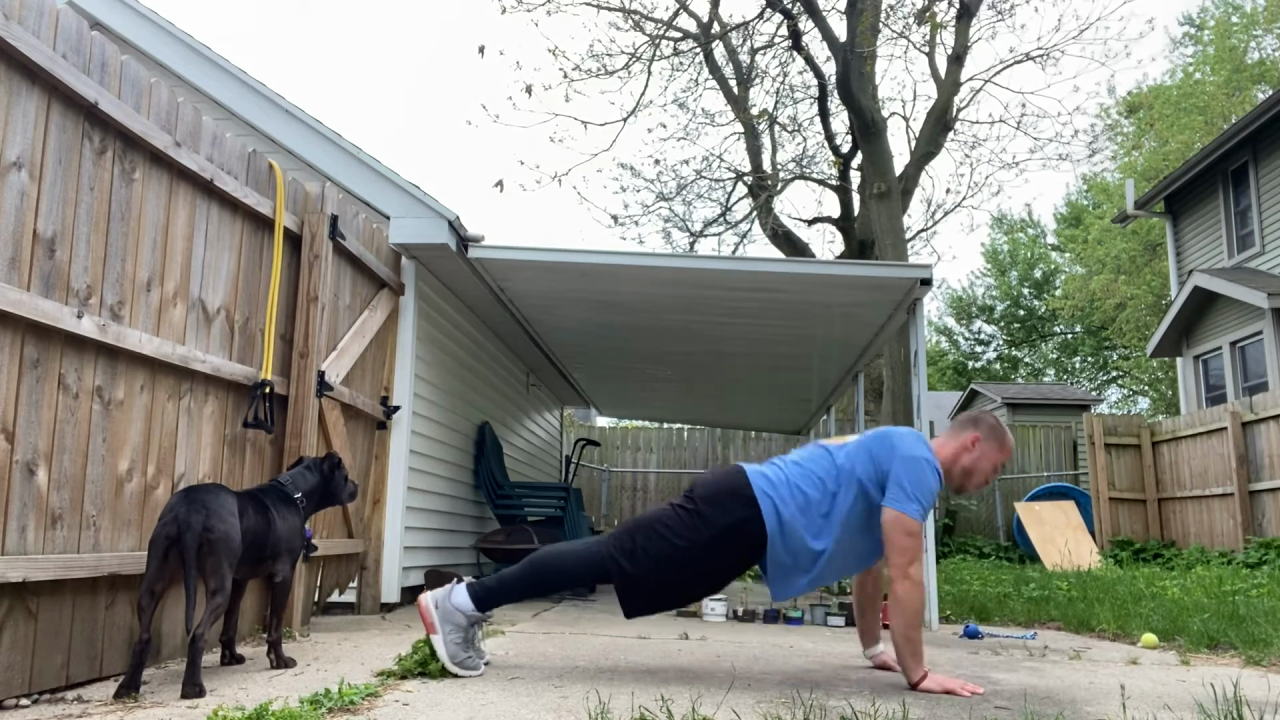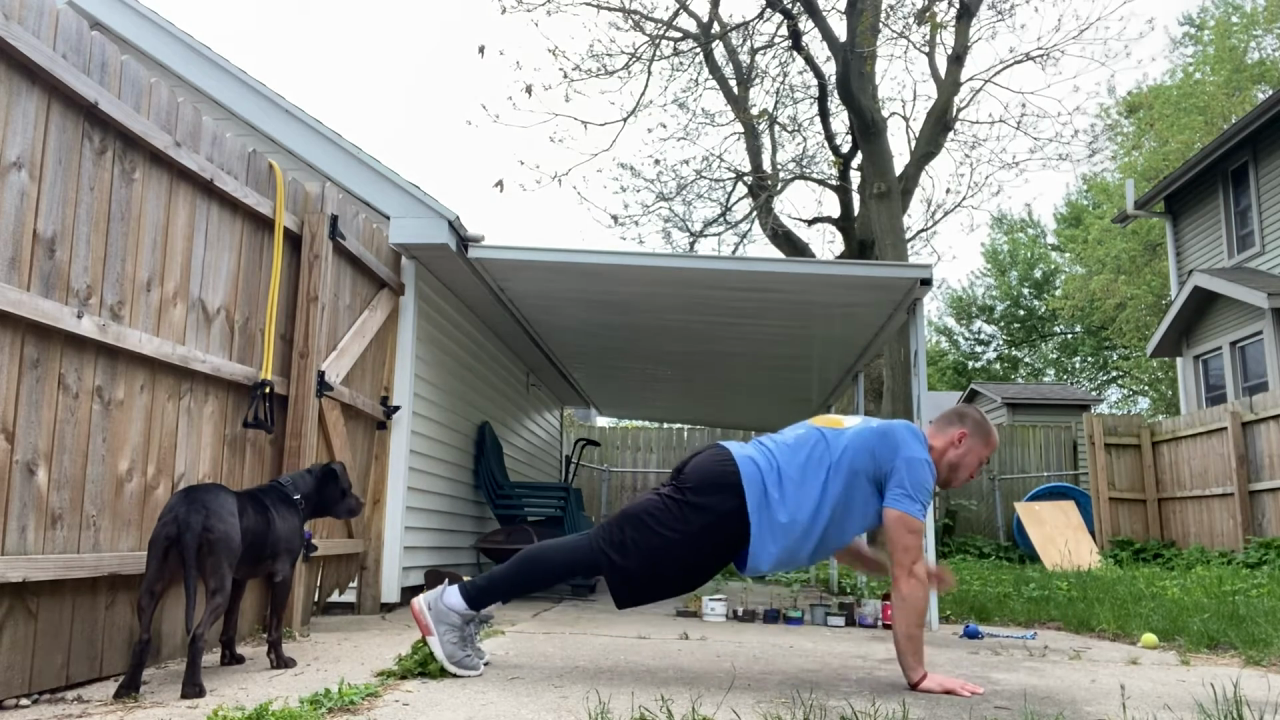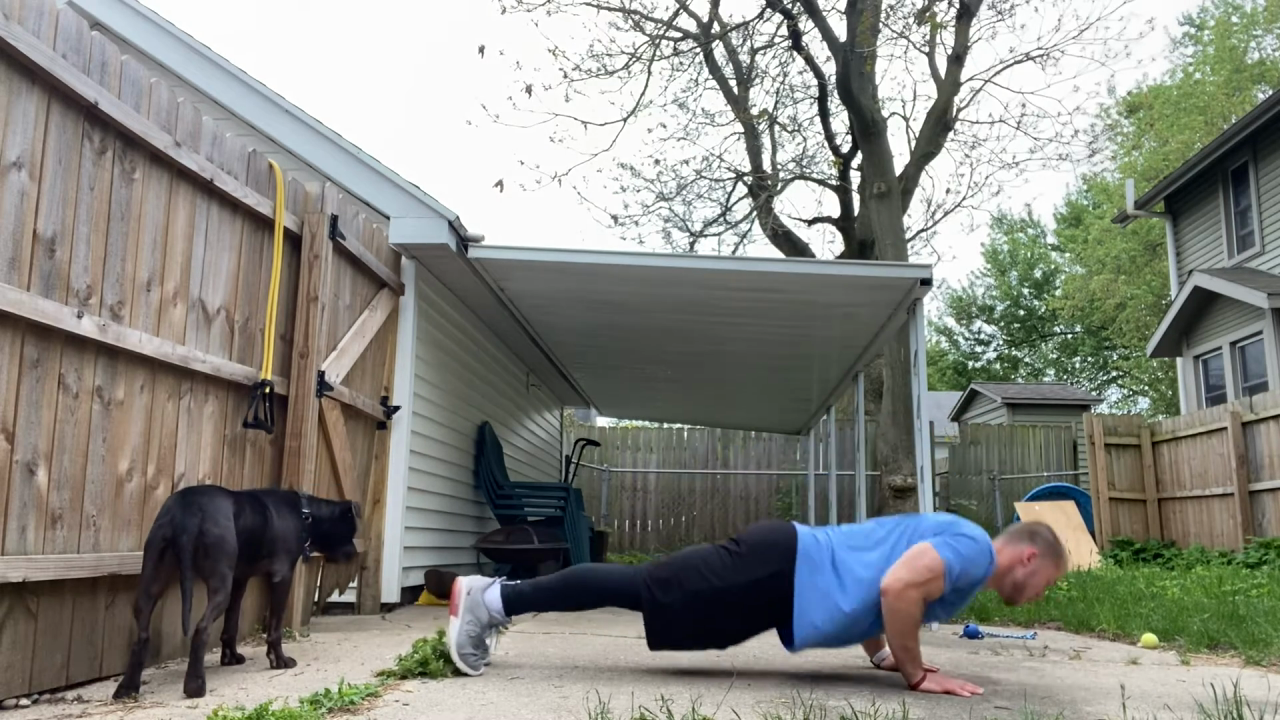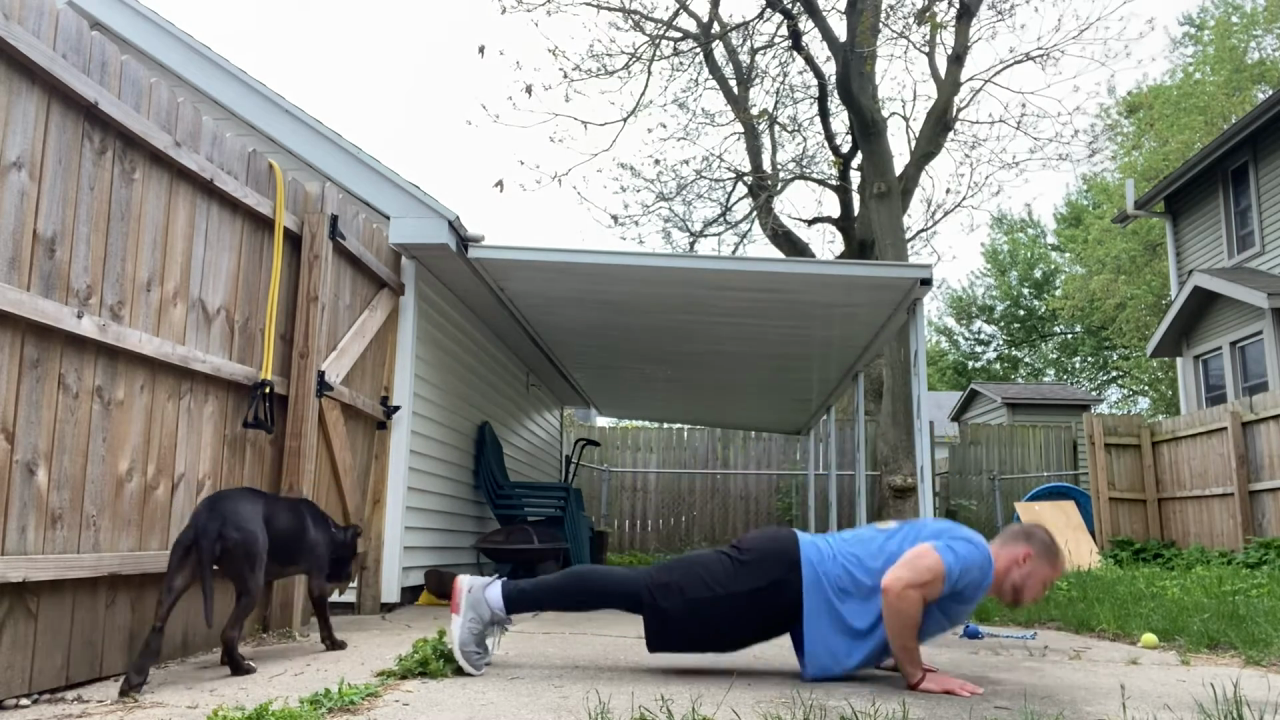
dt=0.5s
person 1, frame 1
left shoulder: (899, 451)
right shoulder: (919, 465)
left elbow: (864, 558)
right elbow: (903, 572)
left wrist: (875, 645)
right wrist: (917, 672)
left hip: (743, 506)
right hip: (744, 517)
left knee: (605, 556)
right knee: (609, 561)
left ankle: (466, 600)
right ankle: (463, 602)
person 1, frame 2
left shoulder: (883, 441)
right shoulder: (913, 457)
left elbow: (832, 526)
right elbow: (906, 572)
left wrist: (897, 566)
right wrist: (917, 671)
left hip: (725, 482)
right hip: (729, 500)
left knee: (598, 550)
right knee: (600, 552)
left ankle: (460, 604)
right ankle: (453, 602)
person 1, frame 3
left shoulder: (954, 538)
right shoulder: (975, 549)
right elbow: (897, 589)
left wrist: (883, 653)
right wrist: (917, 673)
left hip: (789, 565)
right hip: (782, 572)
left knee: (639, 585)
right knee: (642, 589)
left ankle: (495, 593)
right ankle: (491, 598)
person 1, frame 4
left shoulder: (949, 540)
right shoulder: (972, 554)
right elbow: (895, 589)
left wrist: (891, 657)
right wrist: (916, 672)
left hip: (788, 569)
right hip: (782, 579)
left knee: (641, 586)
right knee: (641, 591)
left ankle: (491, 593)
right ankle: (489, 600)
